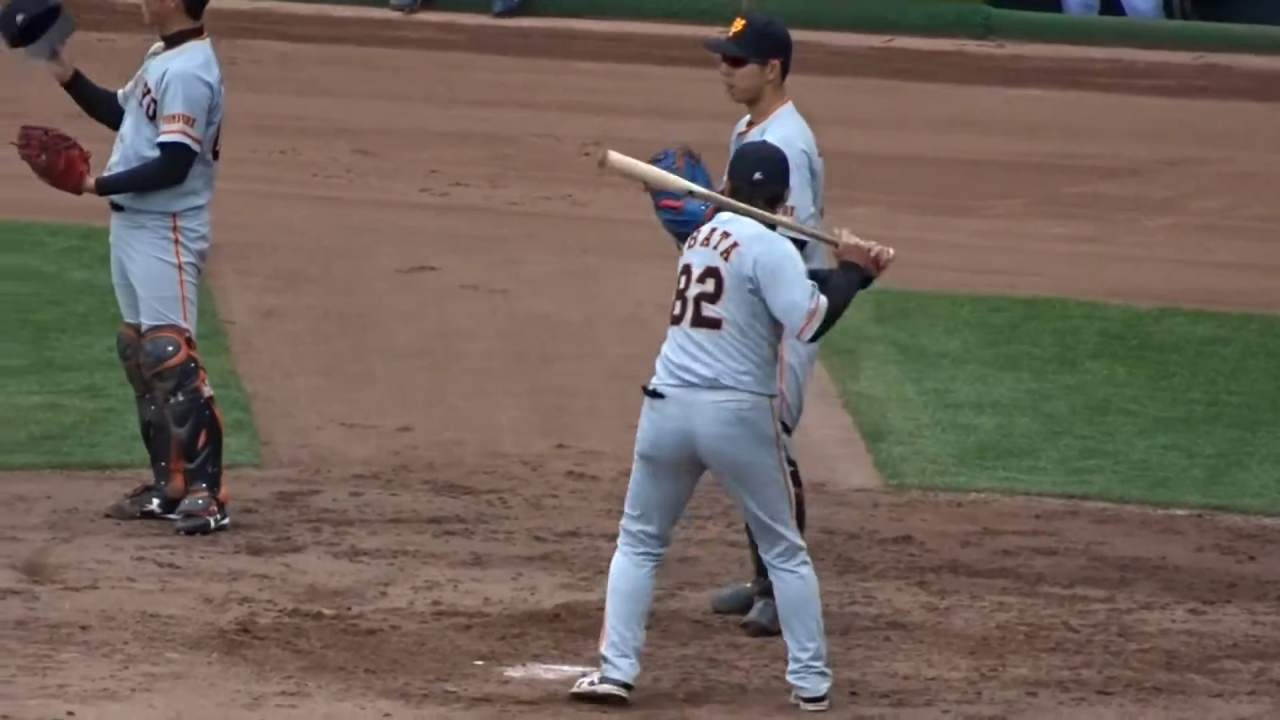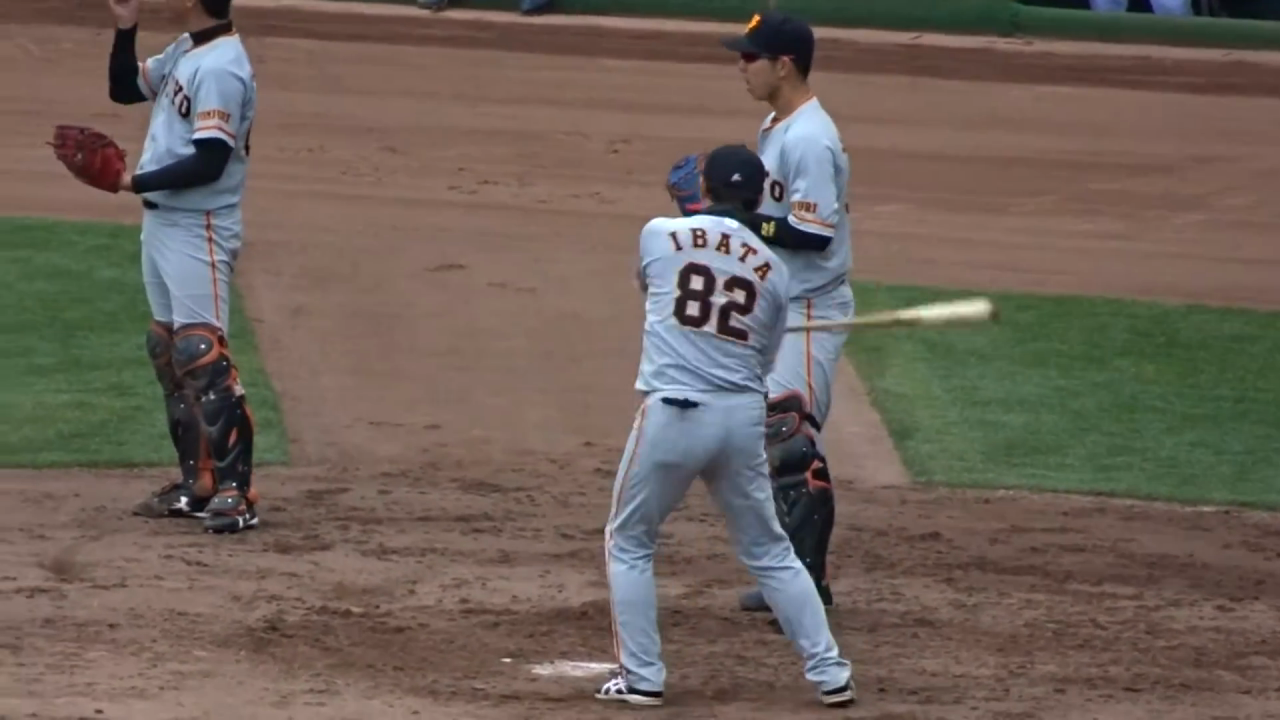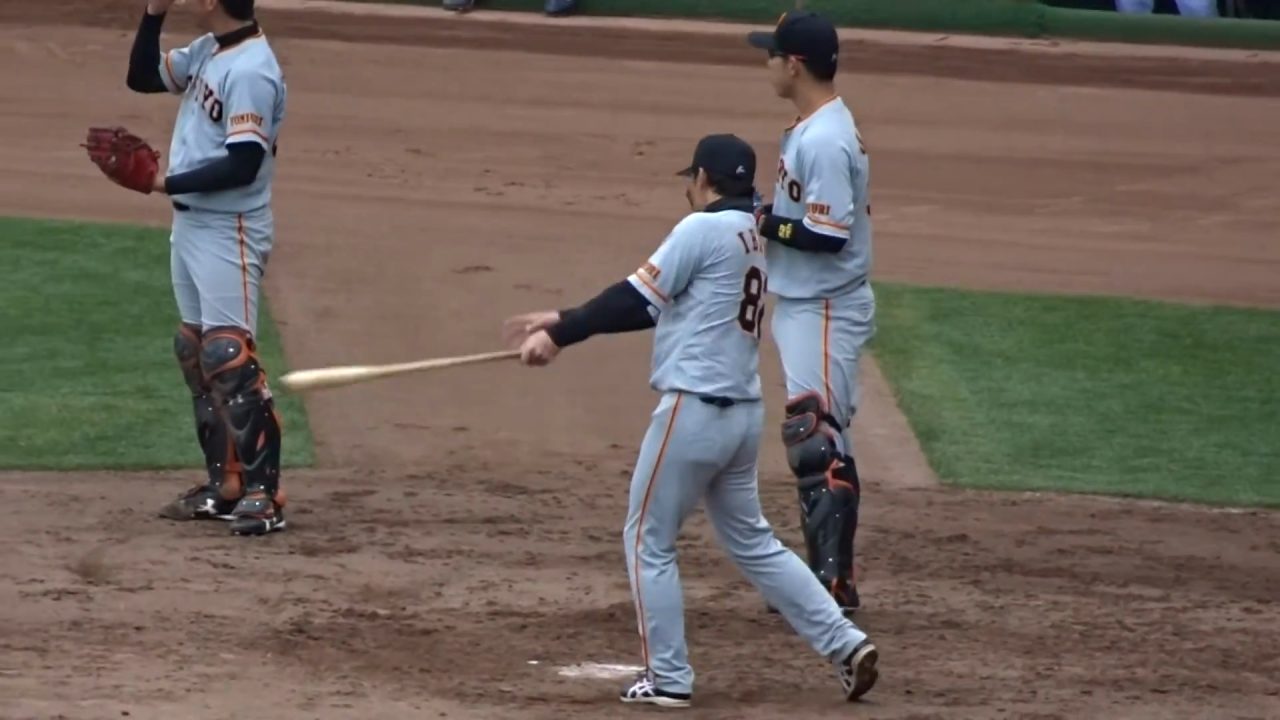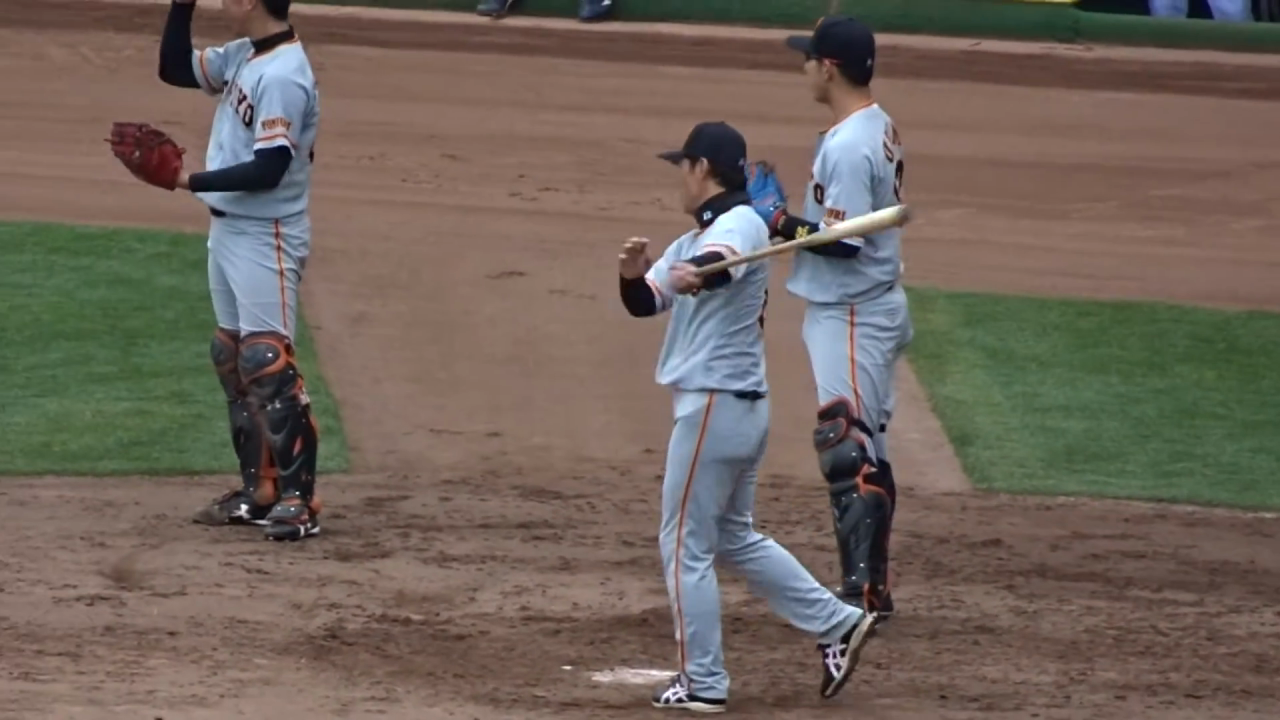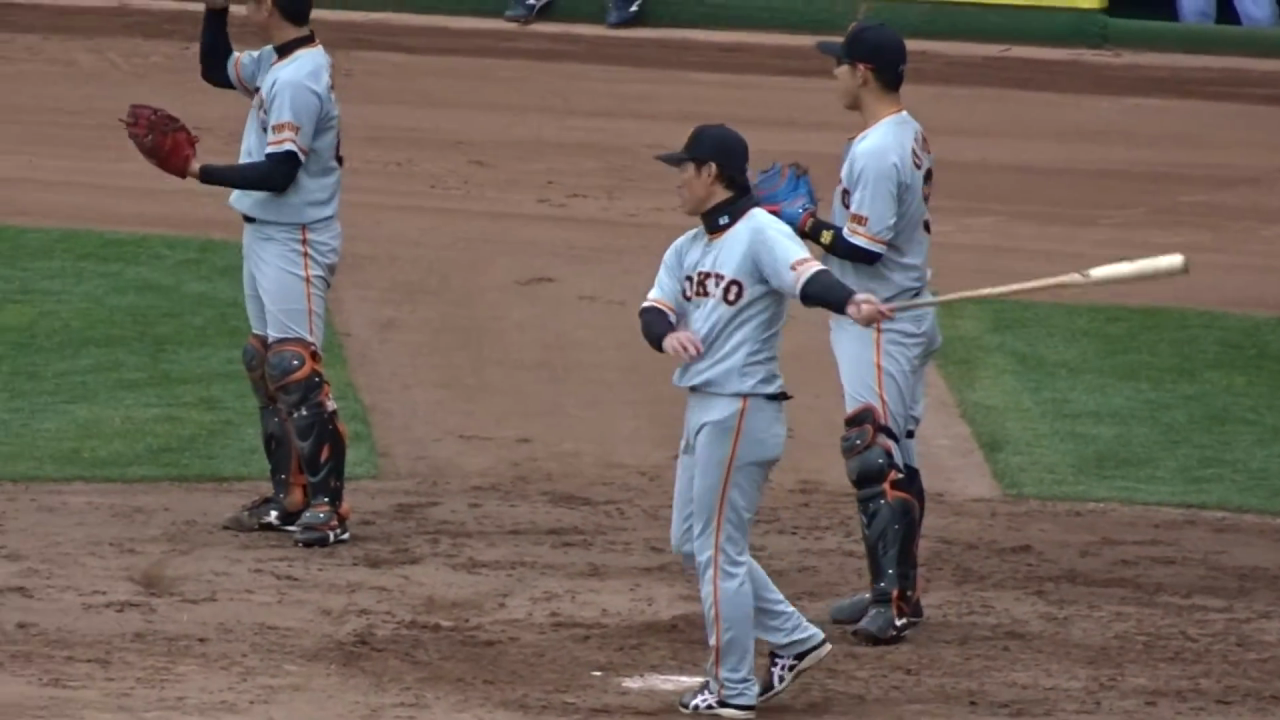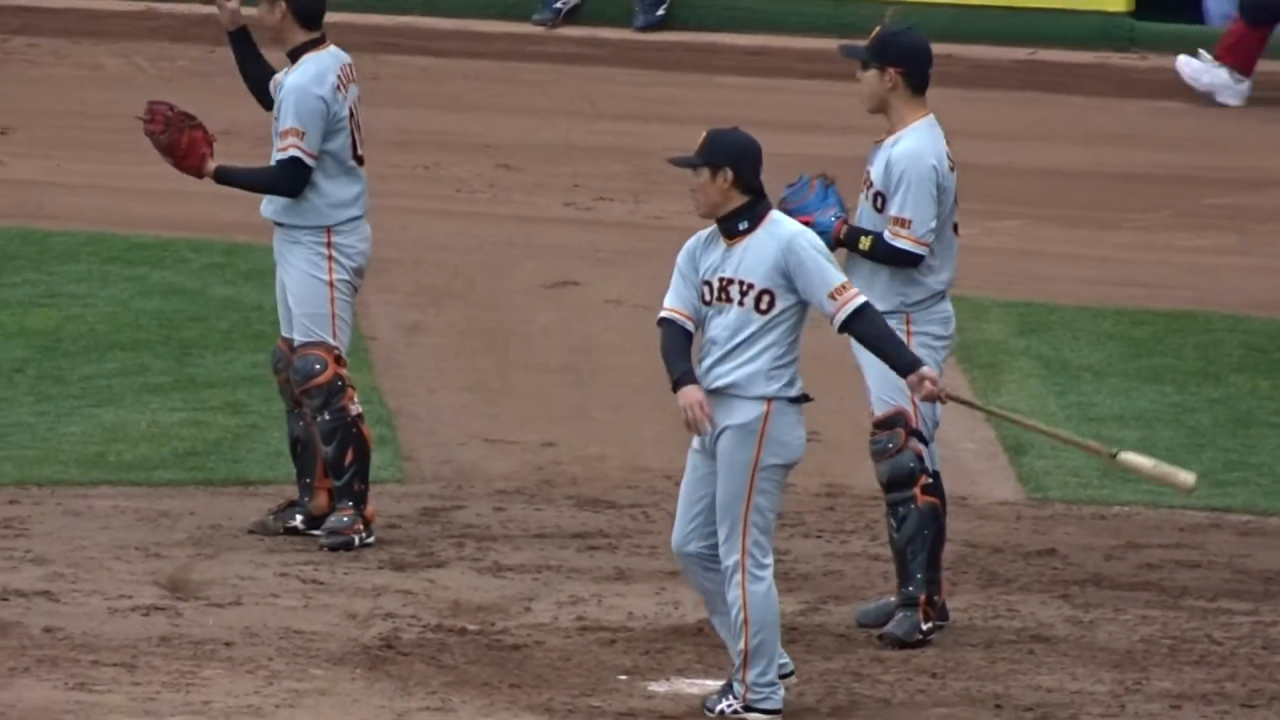
dt=0.2s
person 1, frame 1
left shoulder: (787, 142)
right shoulder: (744, 129)
left elbow: (792, 239)
right wrist: (703, 213)
left ankle: (782, 590)
right ankle: (766, 578)
person 1, frame 2
left shoulder: (809, 139)
right shoulder: (776, 126)
left elbow: (814, 236)
left wrist: (742, 221)
left hip: (805, 310)
right hip: (778, 305)
left knee: (793, 441)
left ankle: (808, 586)
person 1, frame 3
left shoulder: (824, 139)
right shoulder: (812, 126)
left elbow: (830, 236)
left wrist: (759, 221)
right wrist: (758, 217)
left hip: (824, 310)
right hip: (803, 304)
left knee: (815, 441)
right knee: (818, 439)
left ankle: (835, 585)
right ankle: (824, 573)
person 1, frame 4
left shoulder: (848, 146)
right shoulder: (877, 127)
left elbow: (844, 241)
left wrist: (778, 222)
left hip: (852, 315)
right hip: (854, 309)
left knee: (846, 446)
right knee: (861, 445)
left ankle: (868, 592)
right ankle: (864, 580)
person 1, frame 5
left shoulder: (876, 151)
right shoulder: (908, 134)
left elbow: (865, 249)
left wrist: (806, 223)
left hip: (879, 323)
right hip: (892, 316)
left knee: (874, 454)
right knee: (891, 453)
left ankle: (896, 599)
right ankle: (892, 588)
person 1, frame 6
left shoulder: (911, 154)
right shoulder: (916, 140)
left elbow: (907, 251)
left wrist: (839, 231)
left hip: (905, 325)
right hip: (893, 321)
left knee: (904, 458)
right knee: (907, 456)
left ankle: (923, 603)
right ankle: (915, 590)
person 2, frame 1
left shoulder: (697, 238)
right shoulder: (772, 248)
right elbow: (808, 322)
left wrist: (847, 266)
right wrist: (853, 269)
left hip: (667, 410)
right hip: (738, 415)
left knee: (638, 542)
right knee: (784, 551)
left ankle: (616, 669)
right ankle: (810, 680)
person 2, frame 2
left shoulder: (659, 235)
right shoulder: (773, 271)
left hip: (670, 417)
right hip: (740, 421)
left knee: (628, 544)
right knee: (769, 551)
left ankle: (642, 675)
right ankle: (829, 673)
person 2, frame 3
left shoulder: (702, 231)
right shoulder: (747, 242)
left elbow: (638, 296)
right elbow: (659, 315)
left wrist: (558, 334)
right wrist: (558, 320)
left hip: (693, 411)
right hip: (741, 415)
left knee: (648, 544)
right knee: (753, 542)
left ankle: (670, 678)
right ankle: (844, 642)
person 2, frame 4
left shoulder: (739, 224)
right shoulder: (693, 239)
left elbow: (716, 268)
right elbow: (646, 301)
left wrist: (691, 275)
right wrist: (633, 271)
left hip: (715, 406)
right hip: (735, 408)
left knee: (685, 546)
right knee: (734, 536)
left ankle: (705, 682)
right ankle: (835, 621)
person 2, frame 5
left shoulder: (762, 231)
right shoulder: (686, 247)
left elbow: (807, 276)
right elbow: (653, 313)
left wrist: (850, 301)
right wrist: (668, 334)
left hip: (739, 412)
right hip: (704, 410)
left knee: (719, 552)
right knee: (694, 543)
right ankle: (793, 638)
person 2, frame 6
left shoulder: (790, 241)
right shoulder: (698, 248)
left elbow: (851, 309)
right elbow: (673, 324)
left wrist: (910, 366)
right wrist: (684, 383)
left hip: (761, 417)
right hip: (714, 415)
left knee: (743, 556)
right knee: (692, 544)
right ankle: (760, 662)
person 3, frame 1
left shoulder: (189, 71)
right shoulder: (162, 54)
left elbow: (174, 166)
right elbow: (119, 112)
left wrist: (96, 184)
right wrist: (71, 79)
left hip: (165, 230)
right hip: (132, 225)
left knee: (170, 356)
right knee: (138, 354)
left ankle: (207, 492)
right ankle: (169, 484)
person 3, frame 2
left shoulder: (221, 67)
right shoulder: (185, 50)
left elbow: (210, 161)
right elbow: (125, 89)
left wrist: (133, 182)
left hip: (199, 229)
right hip: (161, 221)
left knee: (201, 353)
right knee: (167, 352)
left ankle: (236, 491)
right ankle: (198, 481)
person 3, frame 3
left shoulder: (252, 70)
right shoulder: (206, 51)
left elbow: (243, 166)
right elbow: (141, 78)
left wrist: (166, 183)
left hip: (228, 231)
right hip: (190, 224)
left knee: (229, 356)
right knee: (196, 353)
left ankle: (263, 494)
right ankle: (225, 484)
person 3, frame 4
left shoulder: (284, 75)
right shoulder: (243, 55)
left elbow: (268, 171)
right elbow: (173, 70)
left wrist: (190, 180)
left hip: (265, 237)
right hip: (228, 229)
left knee: (267, 362)
right knee: (232, 359)
left ankle: (299, 500)
right ankle: (259, 490)
person 3, frame 5
left shoulder: (298, 78)
right shoulder: (275, 61)
left elbow: (279, 173)
right elbow: (214, 70)
left wrist: (201, 171)
left hip: (295, 242)
right hip: (263, 235)
left knee: (294, 368)
right knee: (263, 364)
left ankle: (328, 507)
right ankle: (289, 496)
person 3, frame 6
left shoulder: (306, 82)
right shoulder: (326, 61)
left elbow: (290, 179)
right elbow: (268, 94)
left wrist: (216, 171)
left hip: (322, 244)
right hip: (300, 239)
left knee: (319, 371)
right knee: (292, 367)
left ankle: (354, 511)
right ankle: (315, 500)
